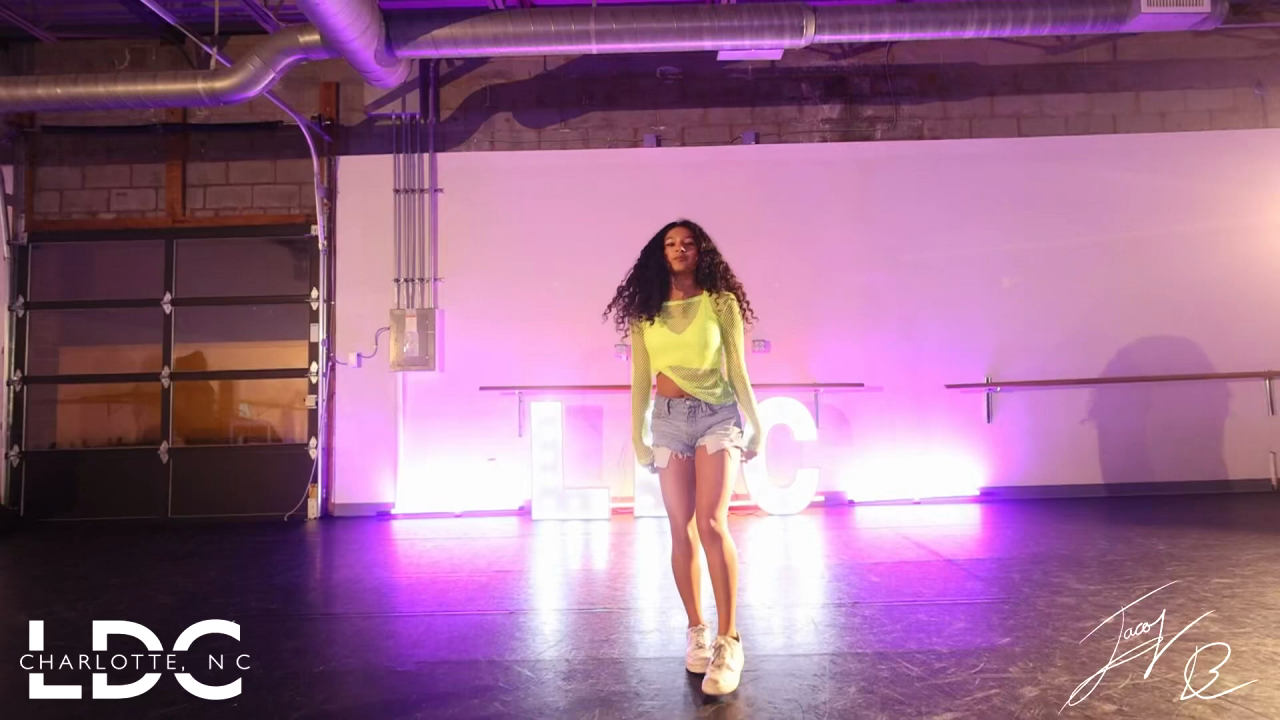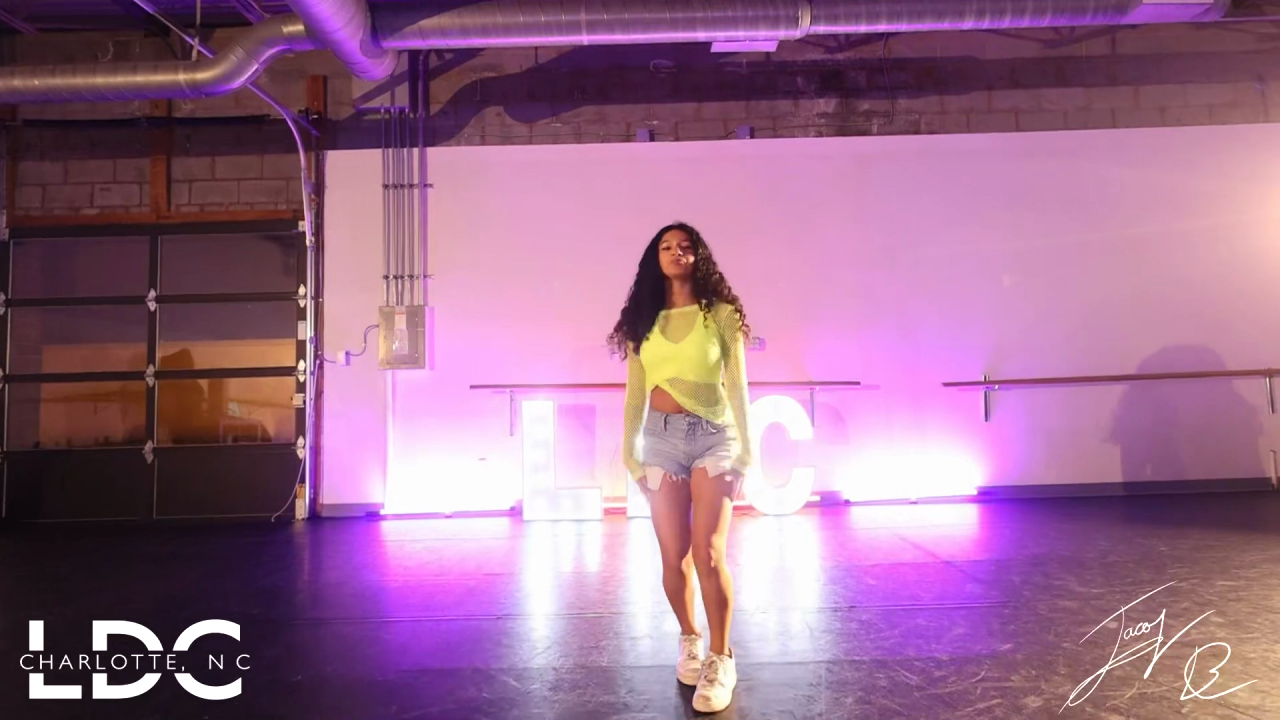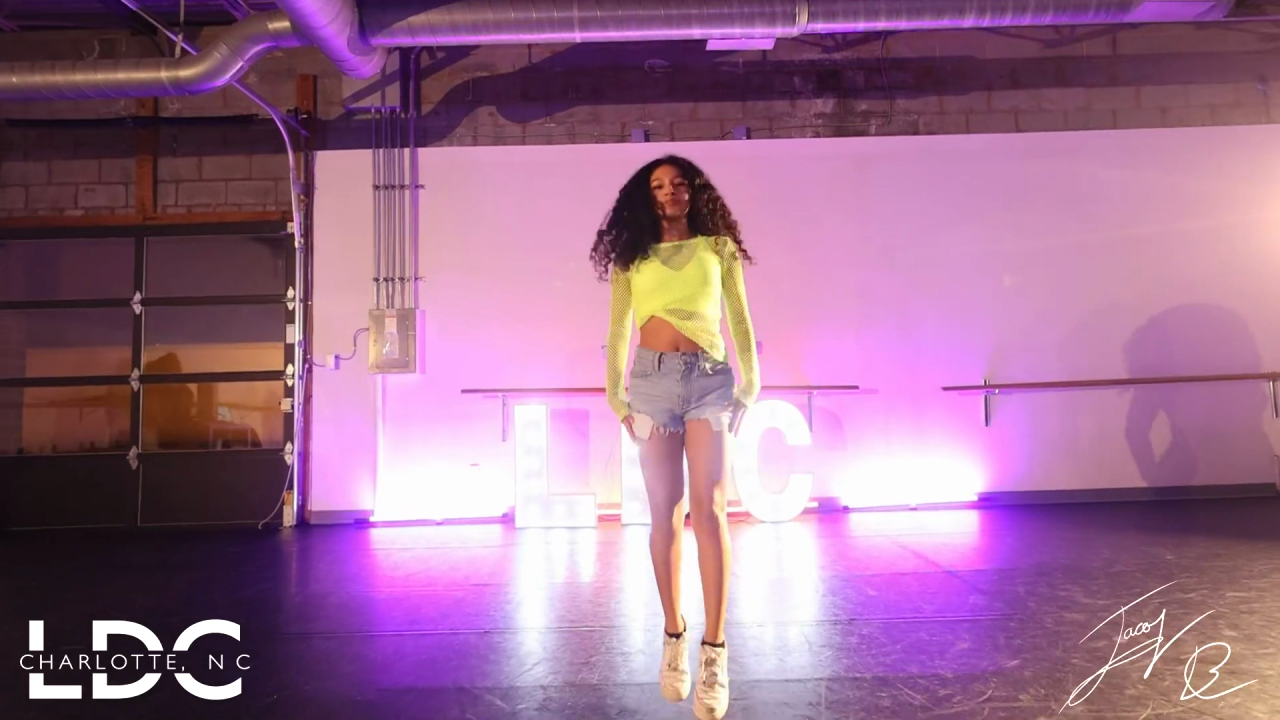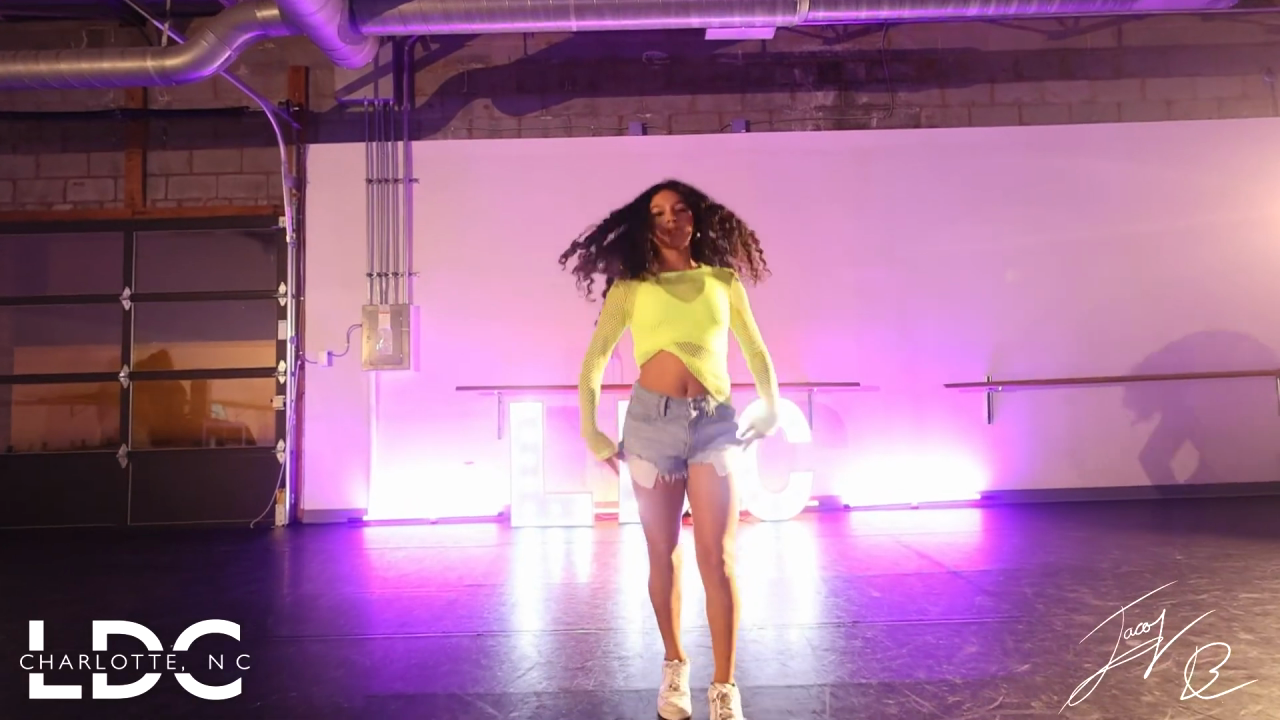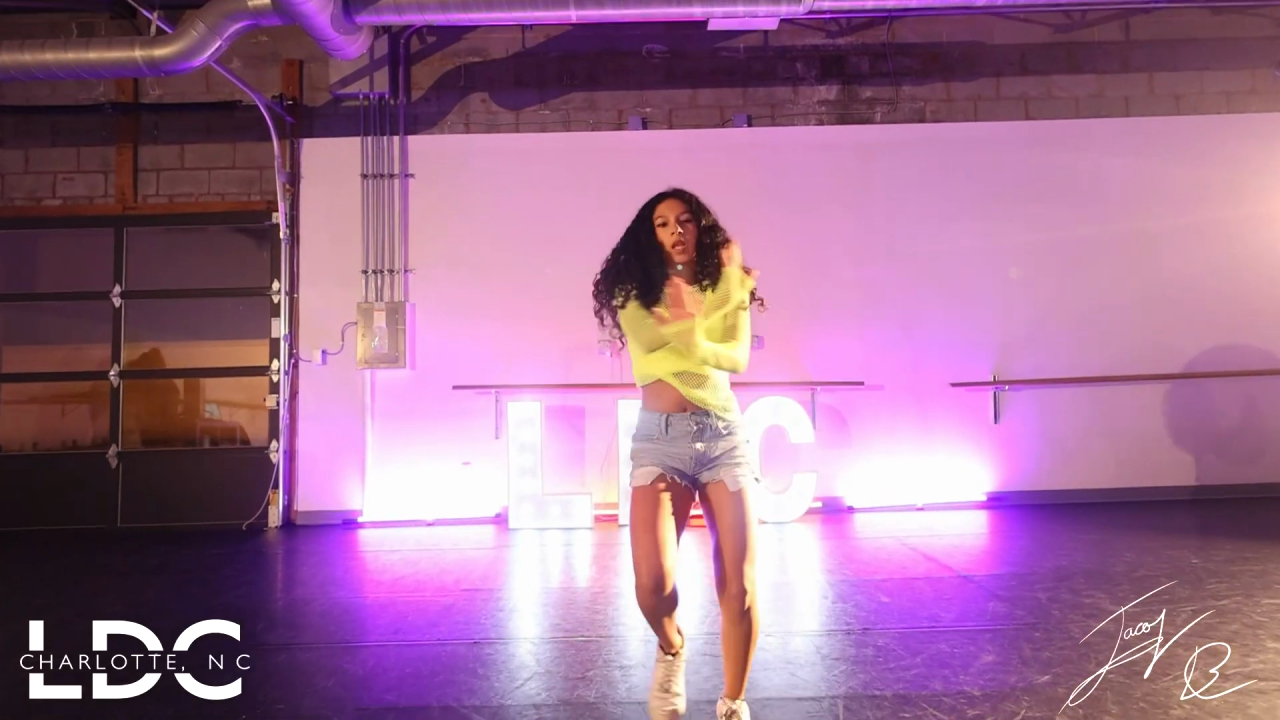
dt=0.2s
person 1, frame 1
left shoulder: (722, 302)
right shoulder: (646, 311)
left elbow: (738, 371)
right elbow: (640, 378)
left wrist: (755, 428)
right wrist: (637, 438)
left hip: (717, 419)
right hip: (667, 423)
left knee: (711, 524)
right knee: (683, 533)
left ankle: (728, 641)
right ankle: (697, 630)
person 1, frame 2
left shoulder: (723, 312)
right shoulder: (643, 318)
left elbow: (737, 386)
right elbow: (634, 389)
left wrist: (745, 454)
right wrist: (629, 454)
left hip: (712, 436)
right hip: (662, 437)
left knee: (708, 554)
right knee: (674, 555)
left ankle: (720, 659)
right ankle: (689, 637)
person 1, frame 3
left shoulder: (718, 247)
right shoulder: (632, 256)
left elbow: (740, 320)
right elbow: (618, 332)
left wrist: (749, 384)
right wrist: (615, 396)
left hip: (711, 380)
right hip: (652, 381)
left knee: (708, 509)
right knee: (665, 512)
left ankle: (714, 650)
right ankle: (675, 638)
person 1, frame 4
left shoulder: (722, 278)
right shoulder: (630, 281)
left elbow: (753, 347)
right elbow: (594, 357)
left wrist: (771, 406)
right wrist: (593, 429)
left hip: (713, 425)
right hip: (650, 423)
left knee: (718, 559)
right knee: (664, 561)
right ankle: (674, 665)
person 1, frame 5
left shoulder: (723, 287)
right shoulder: (636, 290)
left elbow: (737, 356)
right elbow: (650, 340)
right wrist: (716, 307)
left hip: (722, 437)
right hip: (659, 440)
left knee: (738, 586)
right knee: (652, 580)
right ankle: (670, 650)
